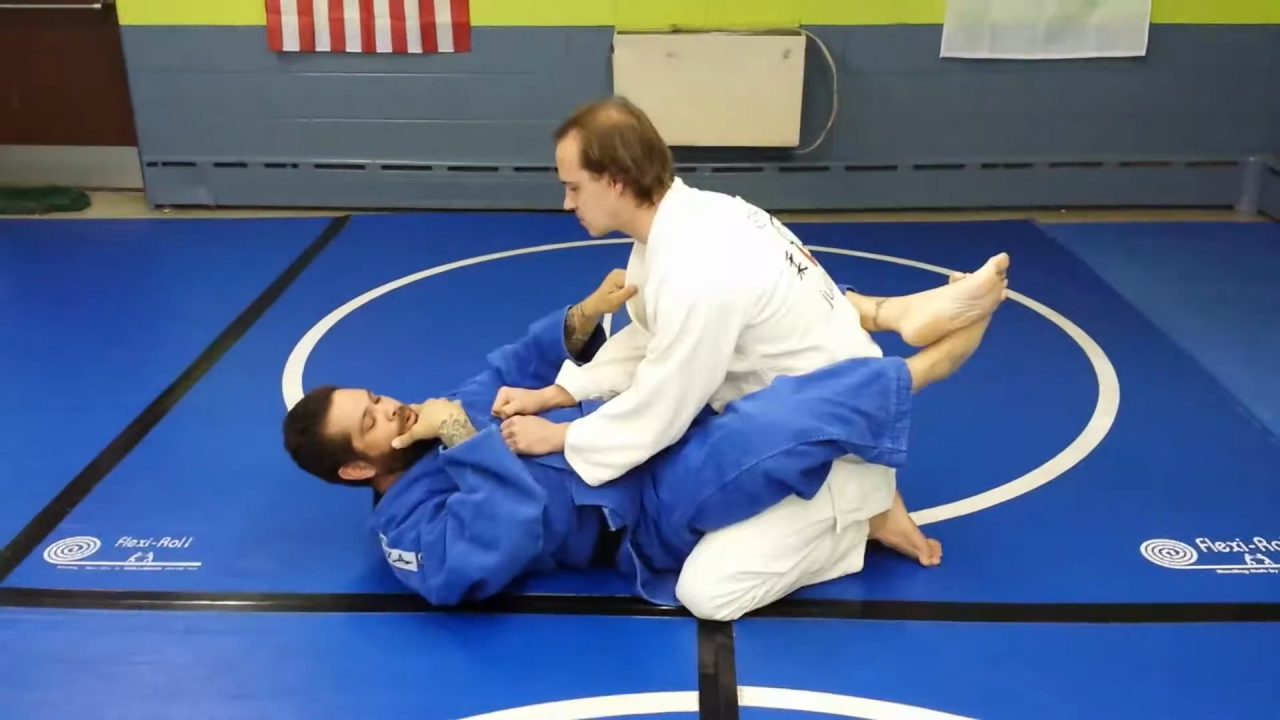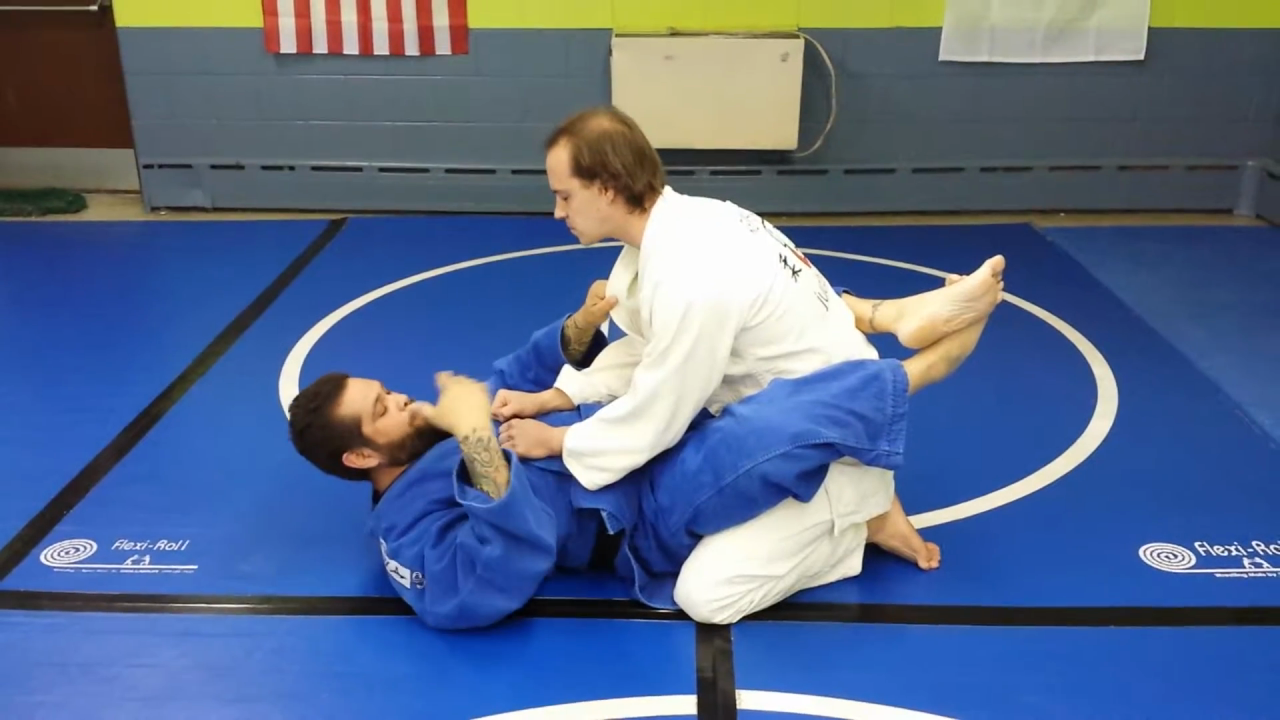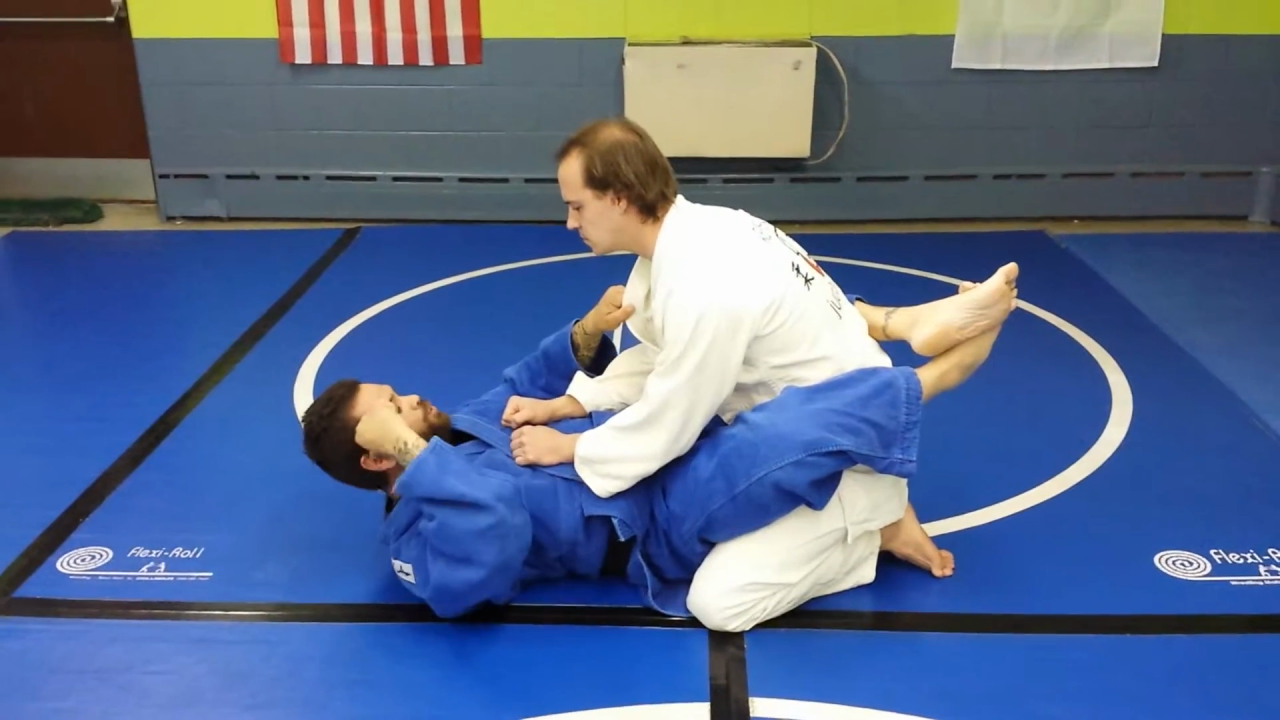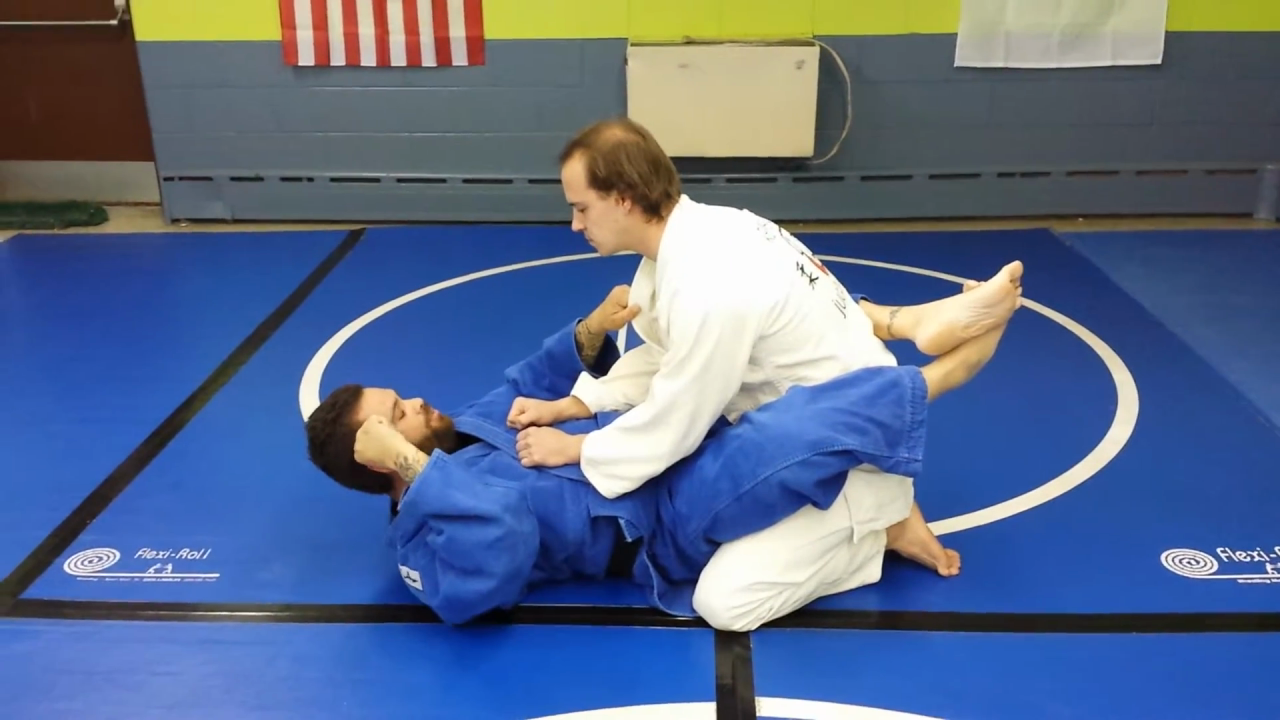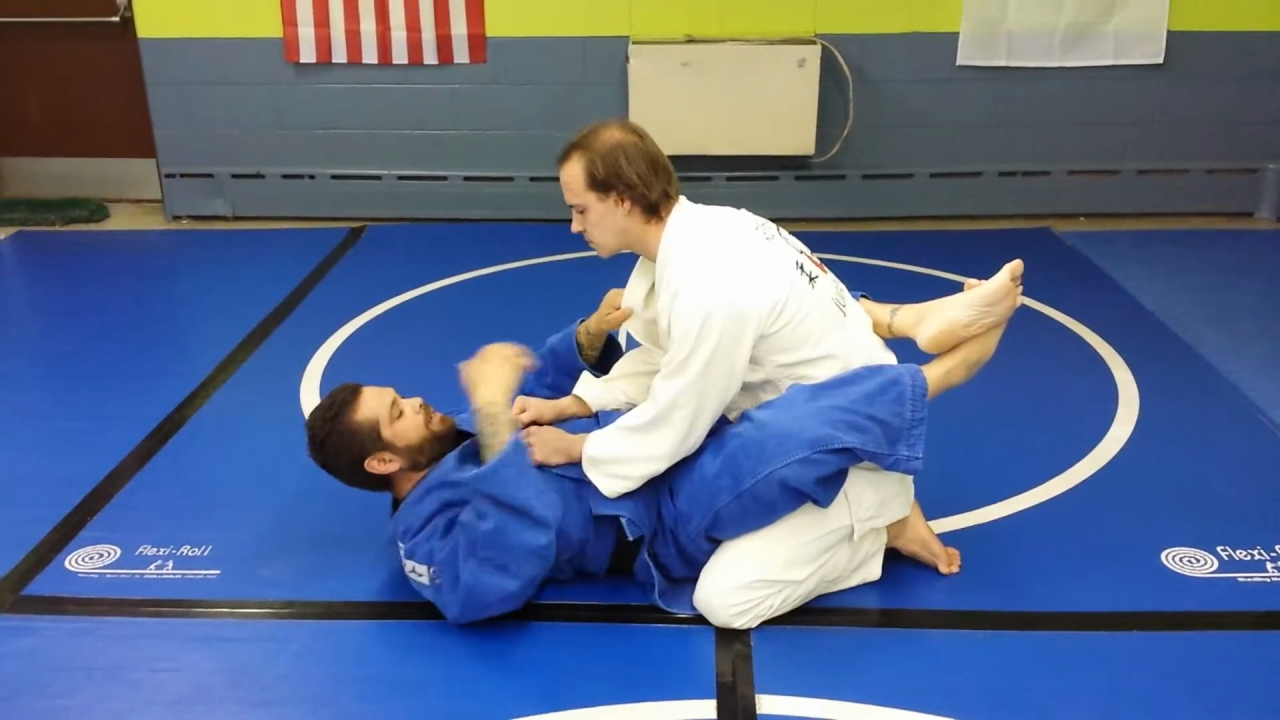
dt=0.5s
person 1, frame 1
left shoulder: (436, 416)
right shoulder: (412, 528)
left elbow: (520, 367)
right elbow: (503, 533)
left wrist: (589, 313)
right wrist: (458, 431)
right hip: (651, 511)
right knee: (776, 426)
right ankle: (927, 362)
person 1, frame 2
left shoulder: (436, 420)
right shoulder: (410, 530)
left elbow: (523, 374)
right elbow: (503, 577)
left wrist: (582, 324)
right wrist: (479, 442)
right hip: (651, 513)
right knee: (770, 431)
right ankle: (923, 363)
person 1, frame 3
left shoulder: (455, 426)
right shoulder: (423, 535)
left elbow: (533, 380)
right elbow: (489, 534)
left wrist: (590, 329)
right wrist: (406, 449)
right hip: (661, 520)
right knee: (786, 436)
right ankle: (936, 371)
person 1, frame 4
left shoulder: (462, 430)
right shoulder: (430, 538)
left elbow: (534, 380)
right elbow: (496, 546)
left wrist: (594, 328)
right wrist: (409, 461)
right hip: (667, 522)
right knee: (788, 436)
right ankle: (942, 370)
person 1, frame 5
left shoulder: (453, 435)
right shoulder: (429, 533)
left elbow: (545, 375)
right elbow: (507, 562)
left wrist: (593, 330)
right wrist: (497, 419)
right hip: (671, 519)
right knee: (790, 435)
right ankle: (942, 370)
person 2, frame 1
left shoulder: (699, 278)
right shoulder: (687, 214)
left elbow: (656, 416)
right elbow: (648, 341)
left wrist: (556, 438)
right wrist: (554, 395)
left knee: (709, 592)
left ankle: (862, 515)
person 2, frame 2
left shoulder: (693, 281)
right shoulder: (677, 223)
left elbow: (652, 421)
right elbow: (643, 351)
left wrist: (552, 442)
left knee: (707, 595)
left ankle: (860, 516)
person 2, frame 3
left shoulder: (705, 289)
right shoulder: (692, 230)
left elbow: (664, 428)
right elbow: (658, 358)
left wrist: (566, 447)
right wrist: (564, 406)
left knee: (720, 602)
left ankle: (876, 525)
person 2, frame 4
left shoulder: (711, 289)
right shoulder: (695, 231)
left elbow: (671, 428)
right elbow: (664, 358)
left wrist: (573, 448)
right wrist: (570, 407)
left knee: (725, 600)
left ankle: (882, 526)
person 2, frame 5
left shoulder: (710, 290)
right shoulder: (692, 227)
left elbow: (671, 430)
right elbow: (663, 357)
left wrist: (569, 449)
right wrist: (573, 403)
left knee: (726, 600)
left ankle: (881, 524)
